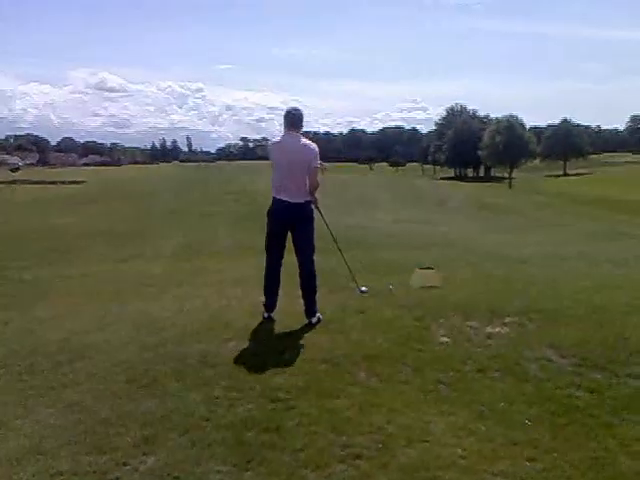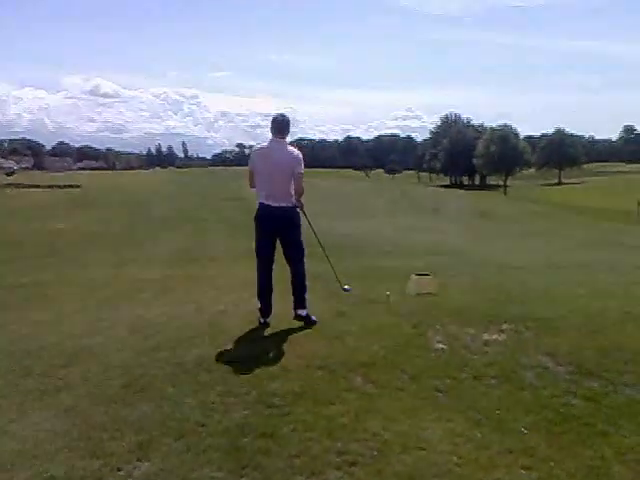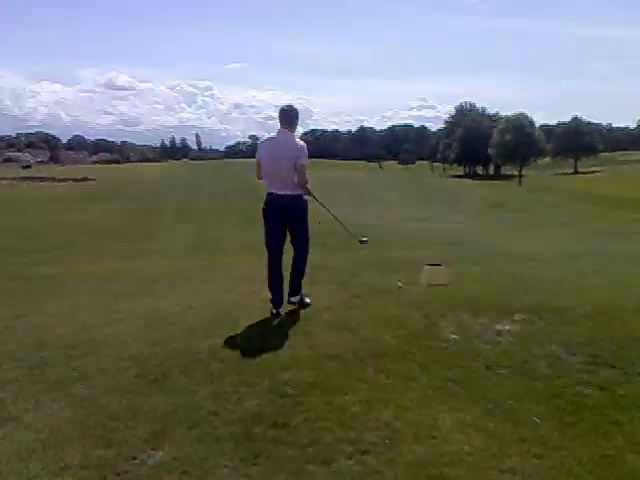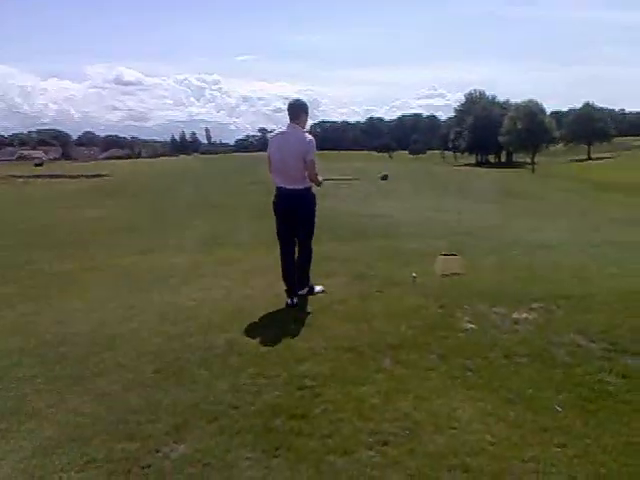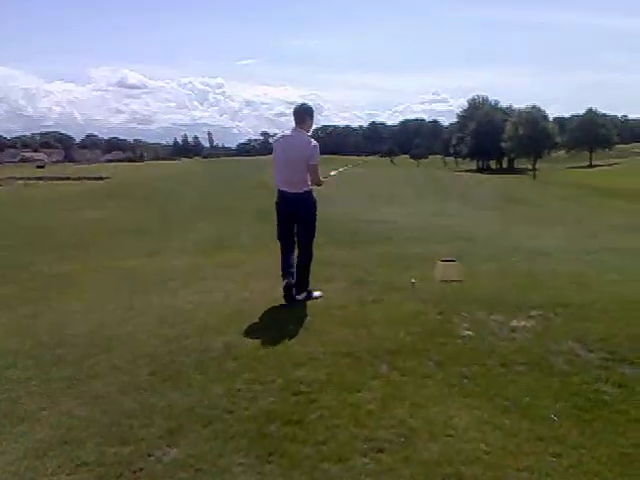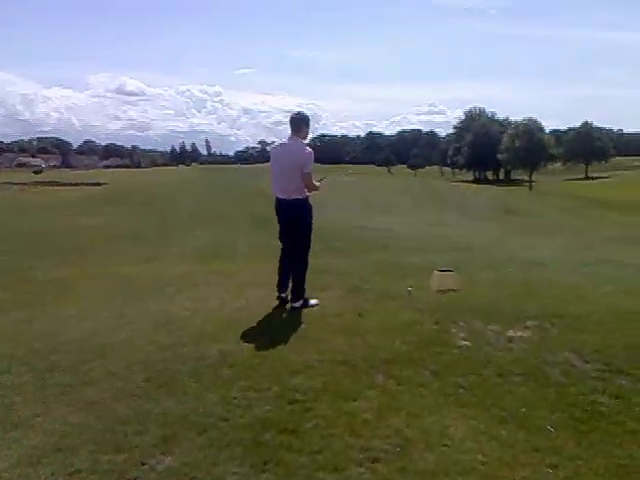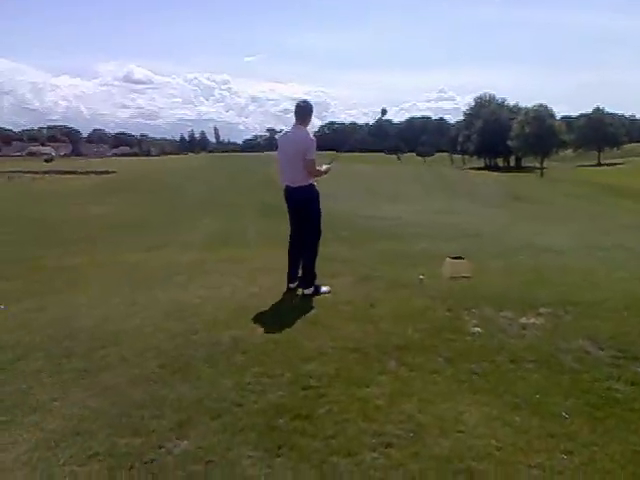
dt=0.2s
person 1, frame 1
left shoulder: (273, 146)
right shoulder: (311, 148)
right elbow: (314, 183)
right wrist: (312, 195)
left hip: (278, 207)
right hip: (302, 209)
left knee: (273, 260)
right knee: (306, 261)
left ankle: (269, 308)
right ankle: (311, 313)
person 1, frame 2
left shoulder: (256, 153)
right shoulder: (294, 155)
left elbow: (252, 184)
right elbow: (299, 188)
right wrist: (297, 200)
left hip: (264, 213)
right hip: (287, 213)
left knee: (264, 265)
right knee: (296, 262)
left ankle: (264, 313)
right ankle: (300, 308)
person 1, frame 3
left shoulder: (264, 144)
right shoulder: (299, 145)
left elbow: (260, 175)
right elbow: (302, 179)
right wrist: (305, 188)
left hip: (272, 202)
right hip: (294, 202)
left knee: (274, 254)
right knee: (301, 248)
left ankle: (276, 303)
right ankle: (295, 294)
person 1, frame 4
left shoulder: (274, 139)
right shoulder: (307, 140)
left elbow: (271, 169)
right elbow: (311, 174)
right wrist: (318, 180)
left hip: (282, 196)
right hip: (303, 196)
left knee: (286, 246)
right knee: (304, 244)
left ankle: (291, 294)
right ankle: (302, 286)
person 1, frame 5
left shoulder: (278, 141)
right shoulder: (311, 144)
left elbow: (280, 169)
right elbow: (314, 178)
right wrist: (319, 181)
left hip: (283, 198)
right hip: (303, 199)
left knee: (286, 243)
right knee: (305, 246)
left ankle: (288, 279)
right ankle: (301, 290)
person 1, frame 6
left shoulder: (275, 149)
right shoulder: (306, 152)
left elbow: (279, 177)
right elbow: (308, 184)
right wrist: (316, 186)
left hip: (281, 204)
right hip: (299, 205)
left knee: (287, 248)
right knee: (300, 252)
left ankle: (282, 290)
right ankle: (297, 298)
person 1, frame 7
left shoulder: (283, 137)
right shoulder: (308, 138)
right elbow: (311, 171)
right wrist: (324, 170)
left hip: (290, 191)
right hip: (306, 192)
left knee: (296, 236)
right knee: (311, 239)
left ankle: (293, 280)
right ankle: (308, 285)
